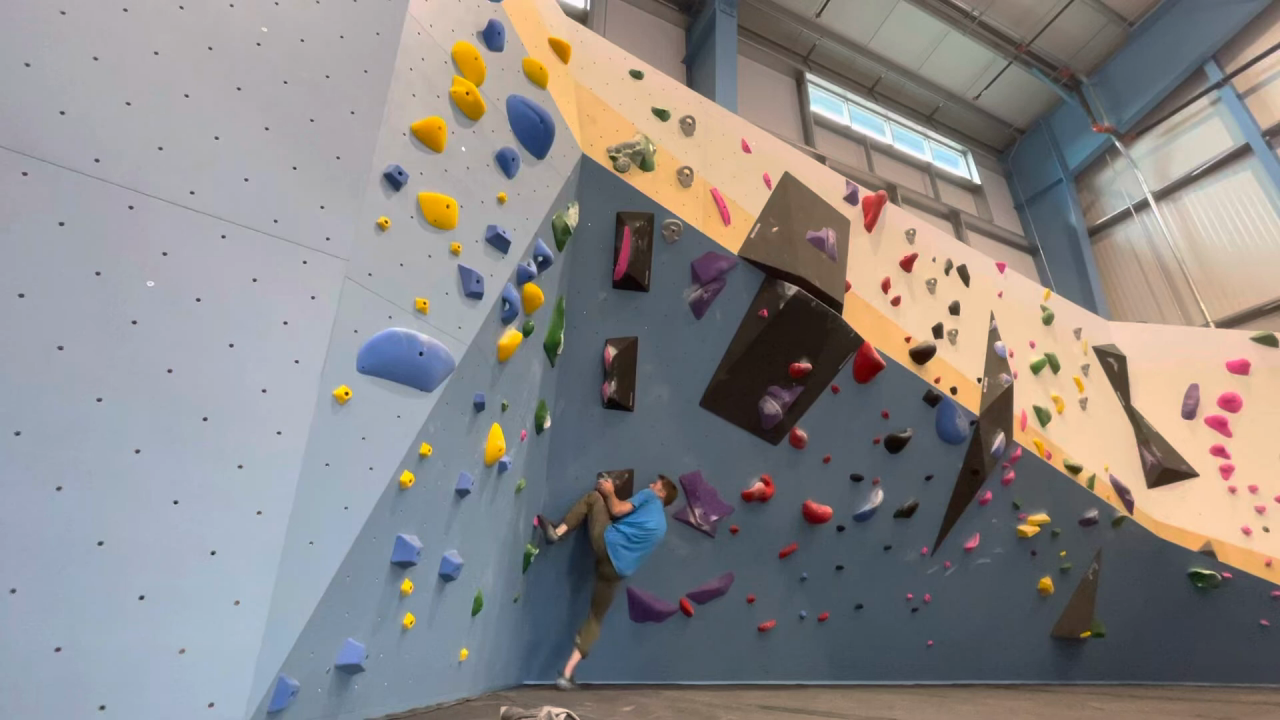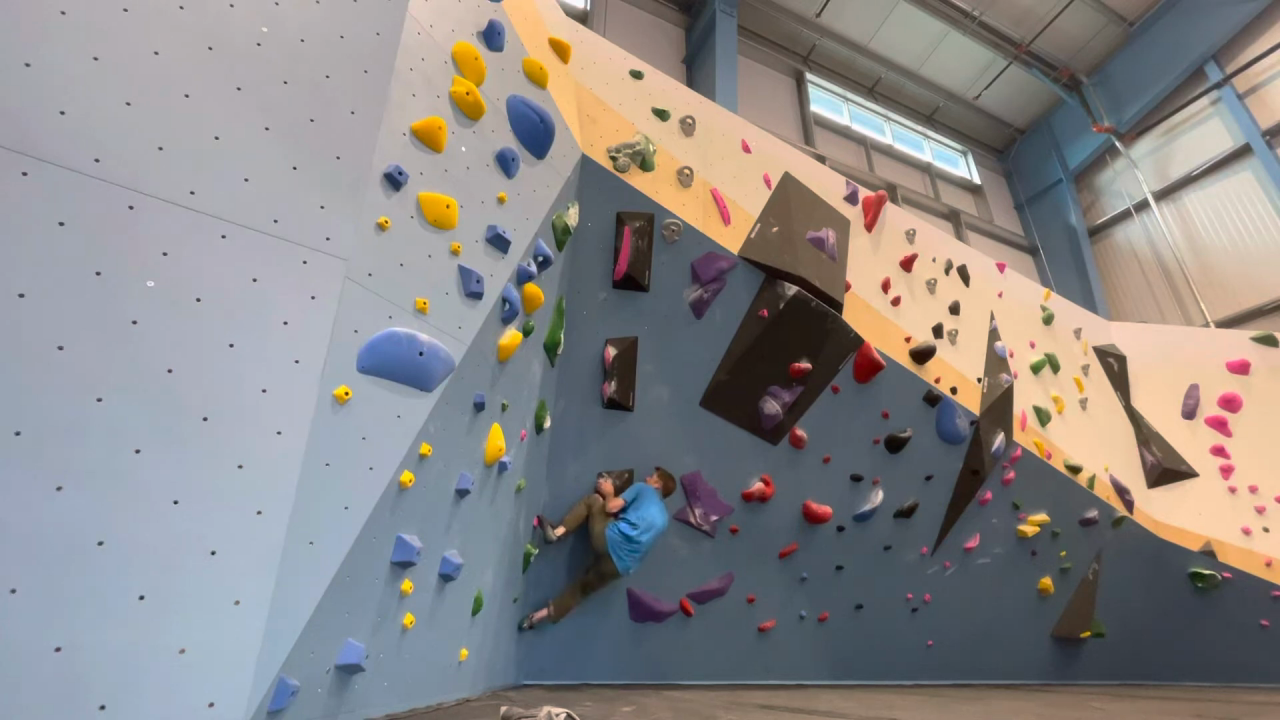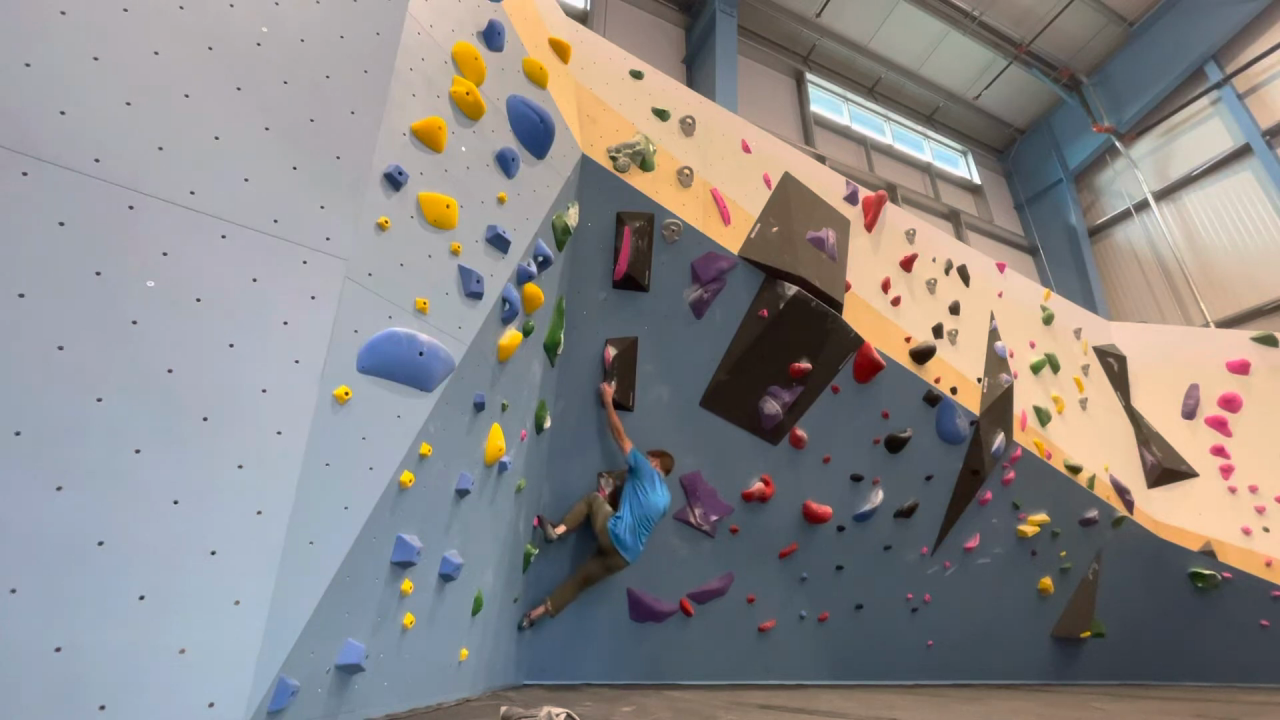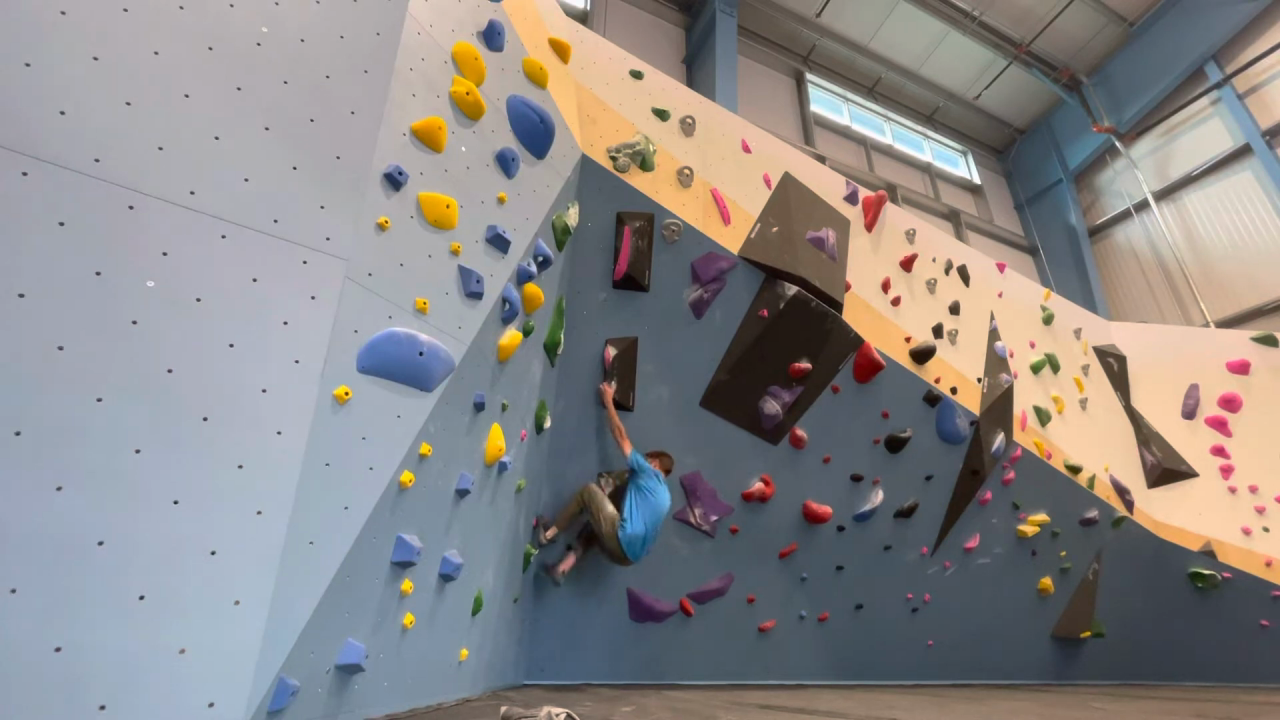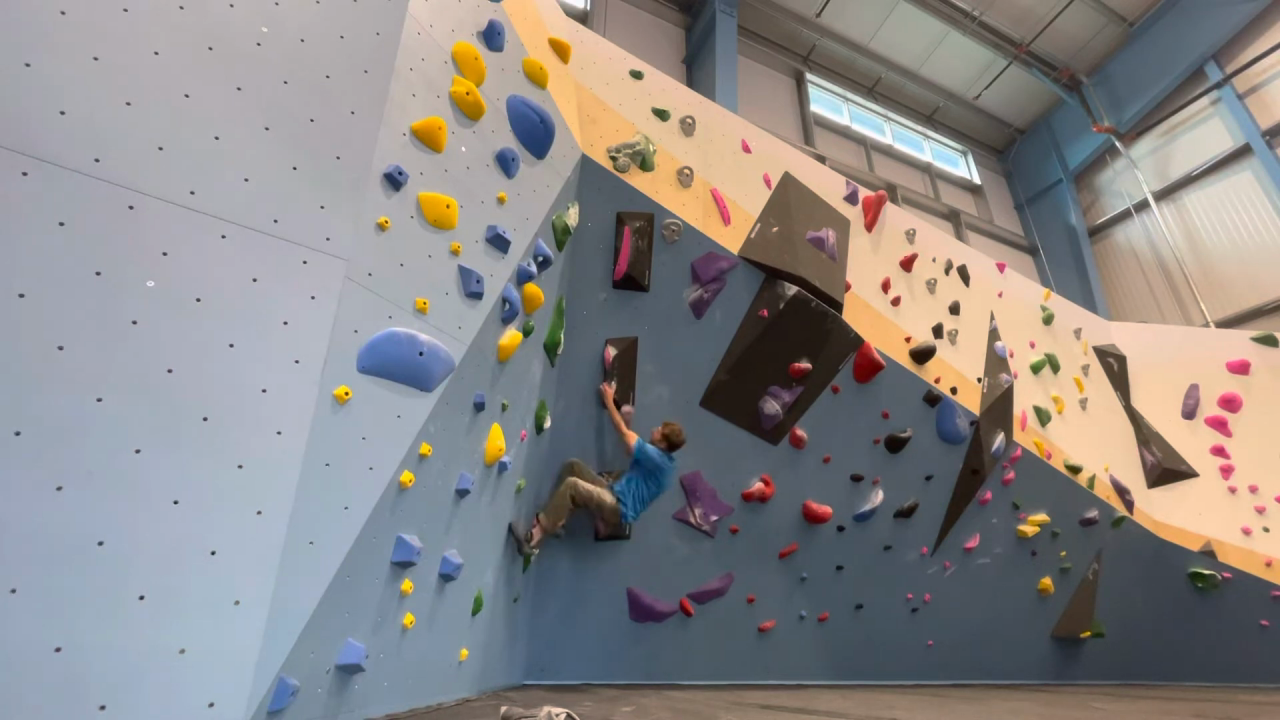
dt=1s
person 1, frame 1
left shoulder: (649, 496)
right shoulder: (661, 524)
left elbow: (617, 510)
left wrist: (609, 493)
left hip: (607, 541)
right hip: (617, 568)
left knee: (593, 497)
right knee: (595, 616)
left ankle: (557, 531)
right ankle: (567, 673)
person 1, frame 2
left shoulder: (643, 489)
right shoulder: (663, 518)
left elbow: (611, 506)
left wrist: (607, 492)
left hip: (610, 540)
left knee: (593, 499)
right knee: (582, 587)
left ankle: (557, 531)
right ankle: (539, 616)
person 1, frame 3
left shoulder: (644, 470)
right shoulder: (665, 497)
left elbow: (620, 435)
left wrist: (608, 401)
right wrist: (616, 492)
left hip: (614, 535)
right hip: (627, 554)
left knee: (593, 498)
right knee: (580, 579)
left ankle: (558, 530)
right ankle: (540, 610)
person 1, frame 4
left shoulder: (648, 473)
right shoulder: (664, 495)
left elbow: (621, 438)
left wrist: (608, 401)
left hip: (621, 539)
right hip: (630, 554)
left knee: (590, 490)
right knee: (591, 530)
left ankle: (549, 533)
right ankle: (564, 567)
person 1, frame 5
left shoulder: (655, 456)
right shoulder: (664, 456)
left elbow: (624, 432)
left wrist: (609, 400)
right wrist: (626, 418)
left hip: (617, 508)
left knee: (572, 485)
right knee: (572, 466)
left ankle: (533, 539)
right ankle: (557, 522)
